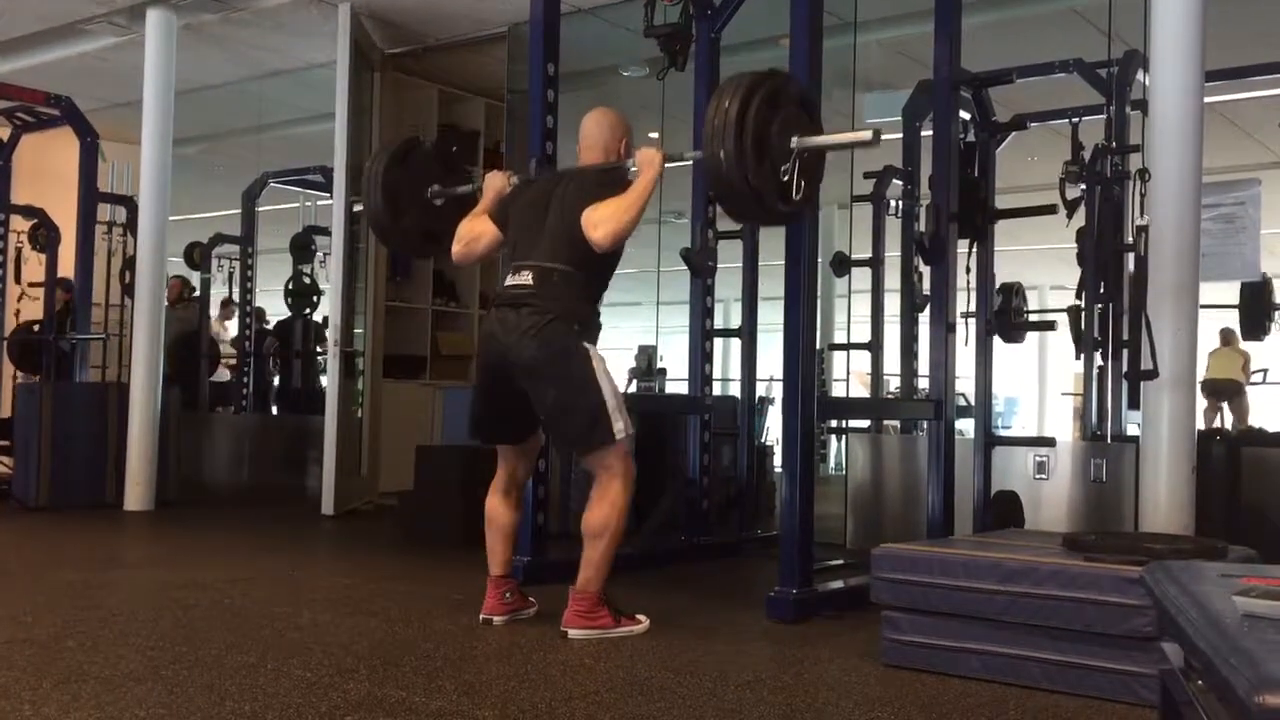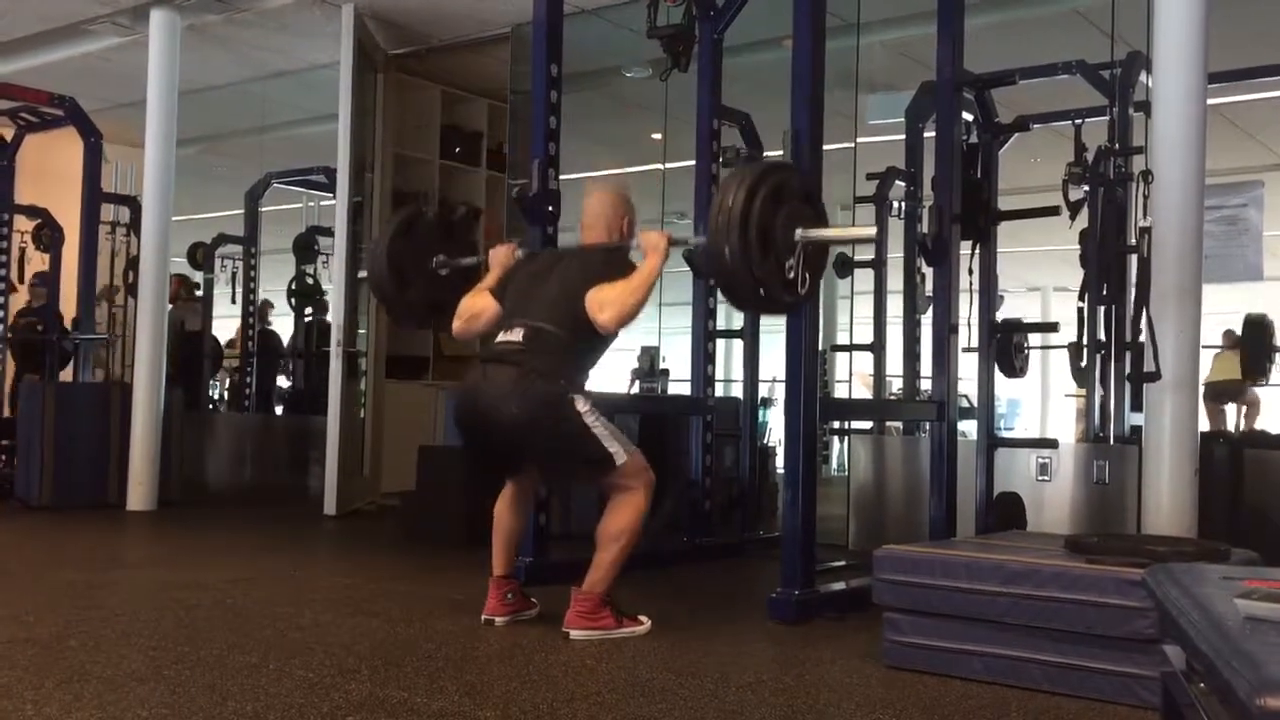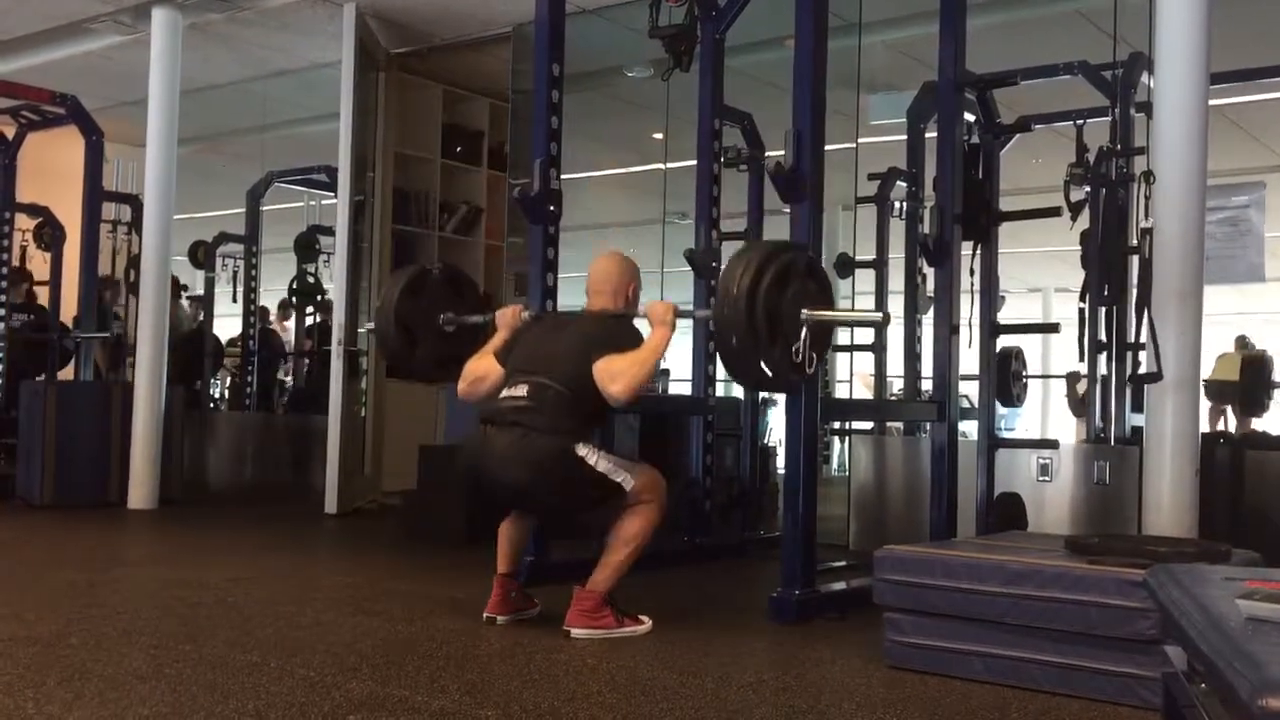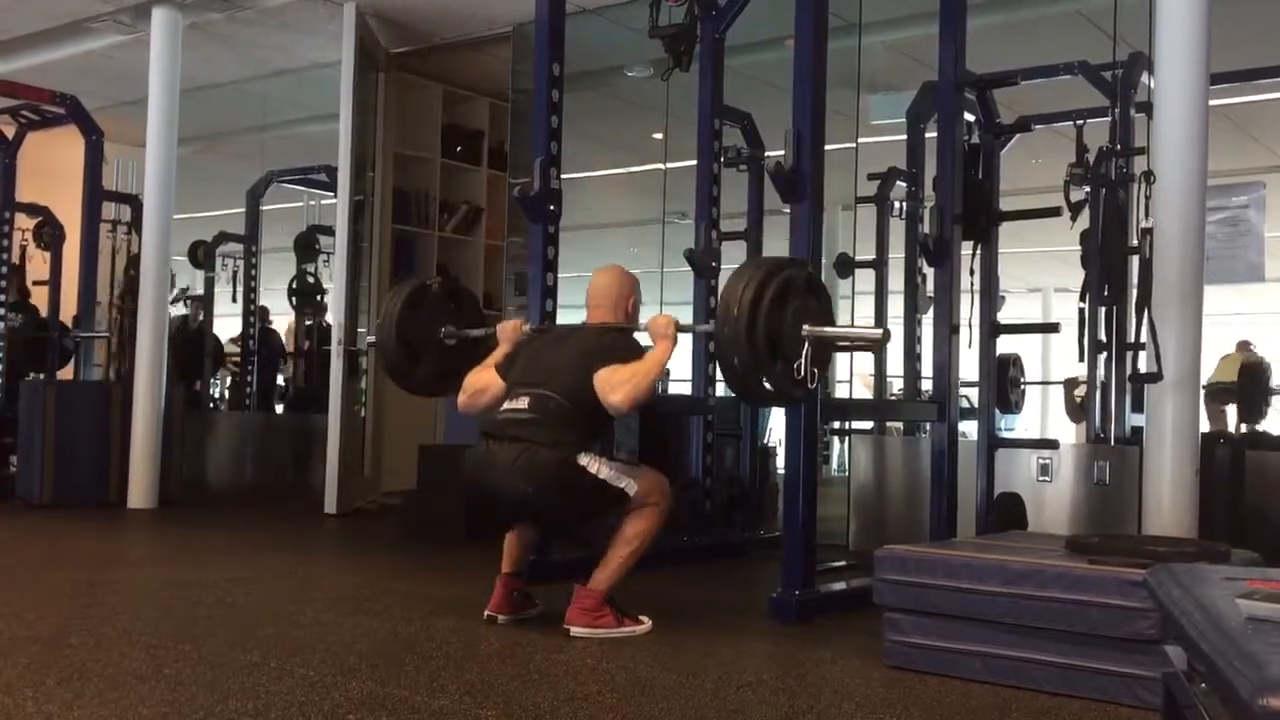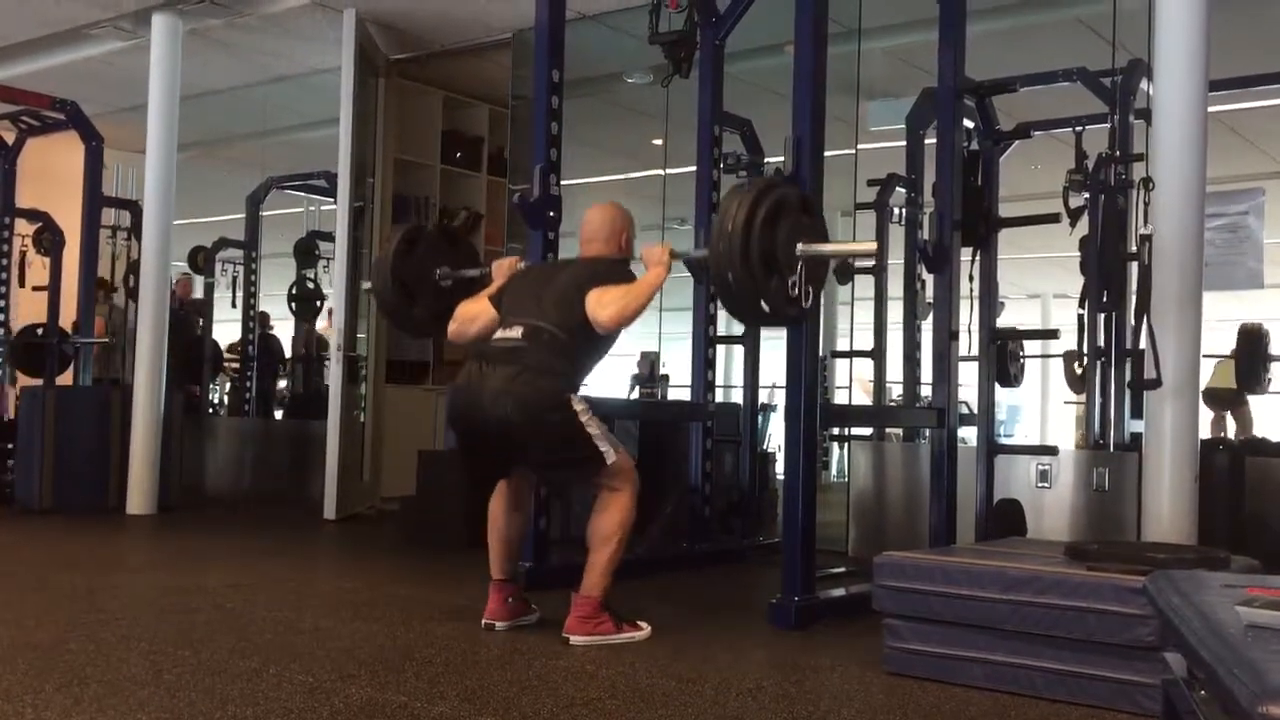
dt=0.4s
person 1, frame 1
left shoulder: (530, 188)
right shoulder: (610, 181)
left elbow: (463, 248)
right elbow: (602, 233)
left wrist: (490, 195)
right wrist: (649, 175)
left hip: (499, 331)
right hip: (555, 336)
left knee: (511, 468)
right knee: (614, 470)
left ankle: (500, 592)
right ankle: (587, 607)
person 1, frame 2
left shoulder: (532, 263)
right shoulder: (611, 260)
left elbow: (463, 324)
right elbow: (607, 315)
left wrist: (496, 270)
right wrist: (654, 259)
left hip: (477, 394)
right hip: (535, 395)
left knee: (521, 477)
right knee: (634, 481)
left ankle: (502, 594)
right ankle: (589, 607)
person 1, frame 3
left shoulder: (538, 326)
right shoulder: (617, 331)
left elbow: (469, 386)
right elbow: (618, 387)
left wrist: (504, 331)
right wrist: (661, 330)
left hip: (479, 454)
right hip: (534, 455)
right knee: (648, 491)
left ankle: (504, 593)
right ankle: (590, 605)
person 1, frame 4
left shoulder: (539, 340)
right shoulder: (617, 344)
left elbow: (468, 399)
right elbow: (619, 397)
left wrist: (506, 346)
right wrist: (663, 344)
left hip: (481, 468)
right hip: (535, 471)
right knee: (653, 493)
left ankle: (507, 591)
right ankle: (590, 605)
person 1, frame 5
left shoulder: (533, 272)
right shoulder: (612, 270)
left elbow: (459, 329)
right elbow: (607, 314)
left wrist: (499, 283)
right wrist: (656, 271)
left hip: (469, 391)
right hip: (530, 395)
left knee: (513, 478)
right knee: (620, 481)
left ankle: (502, 598)
right ankle: (588, 613)
